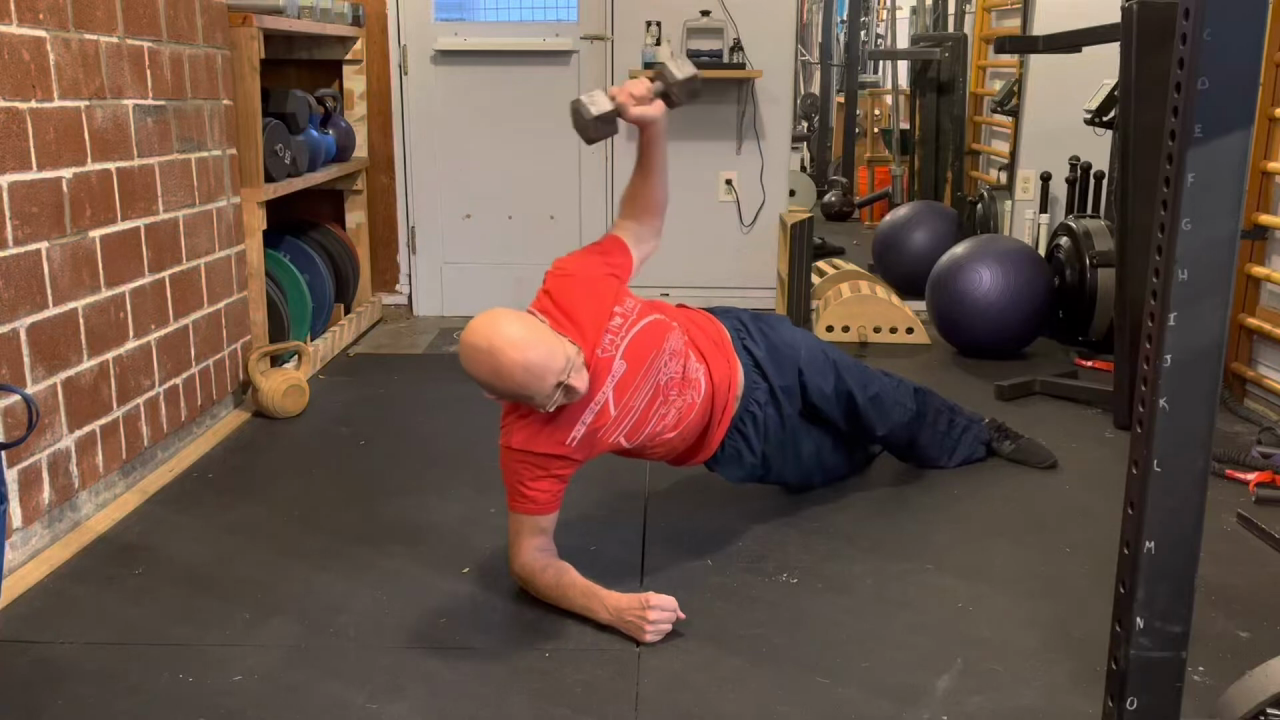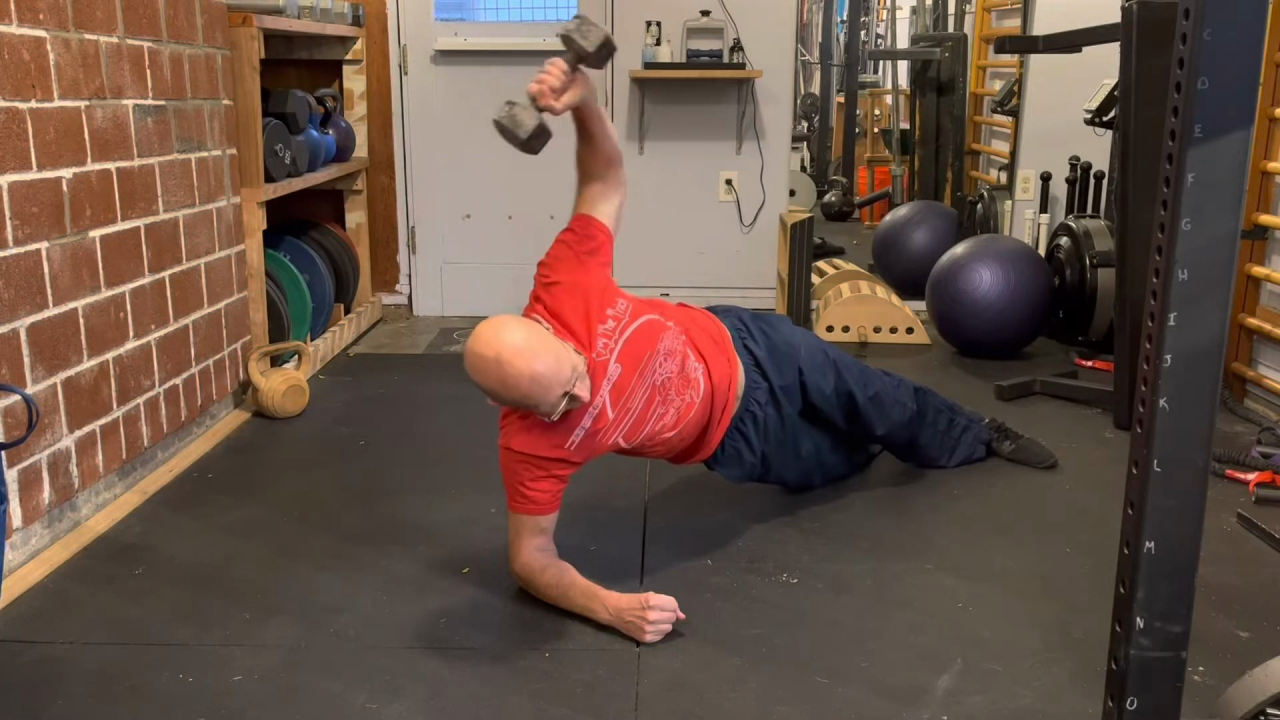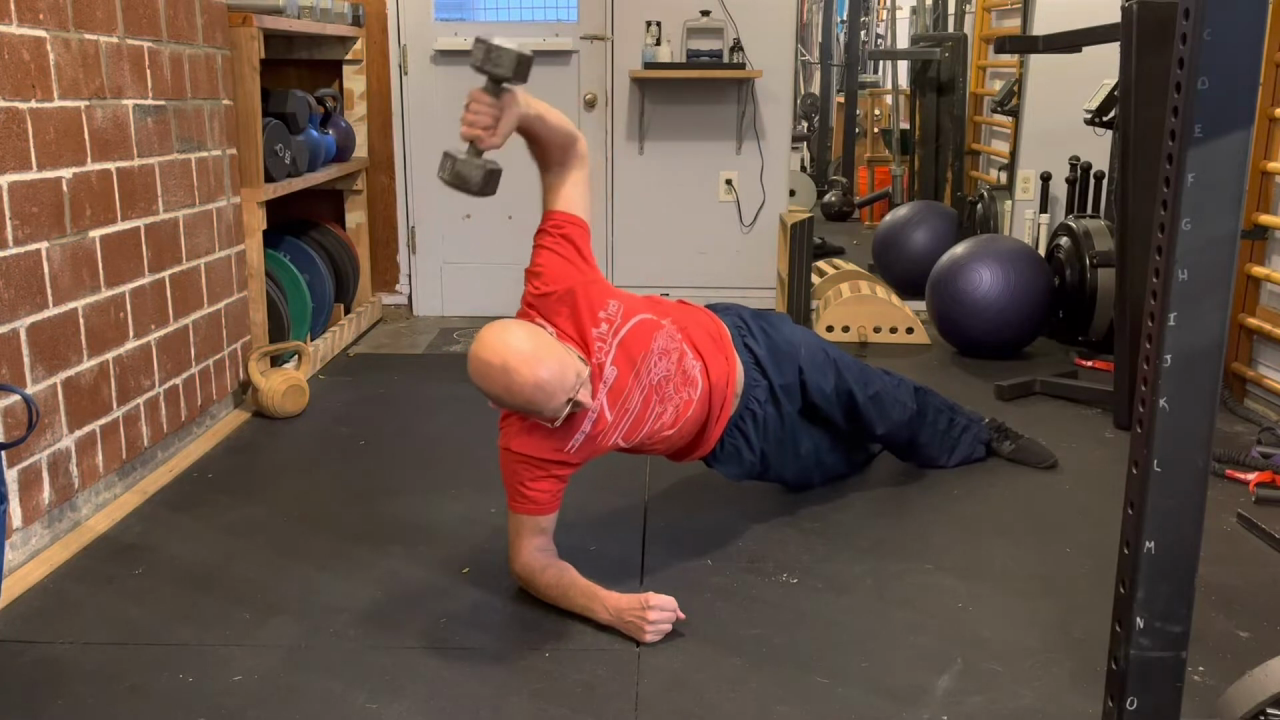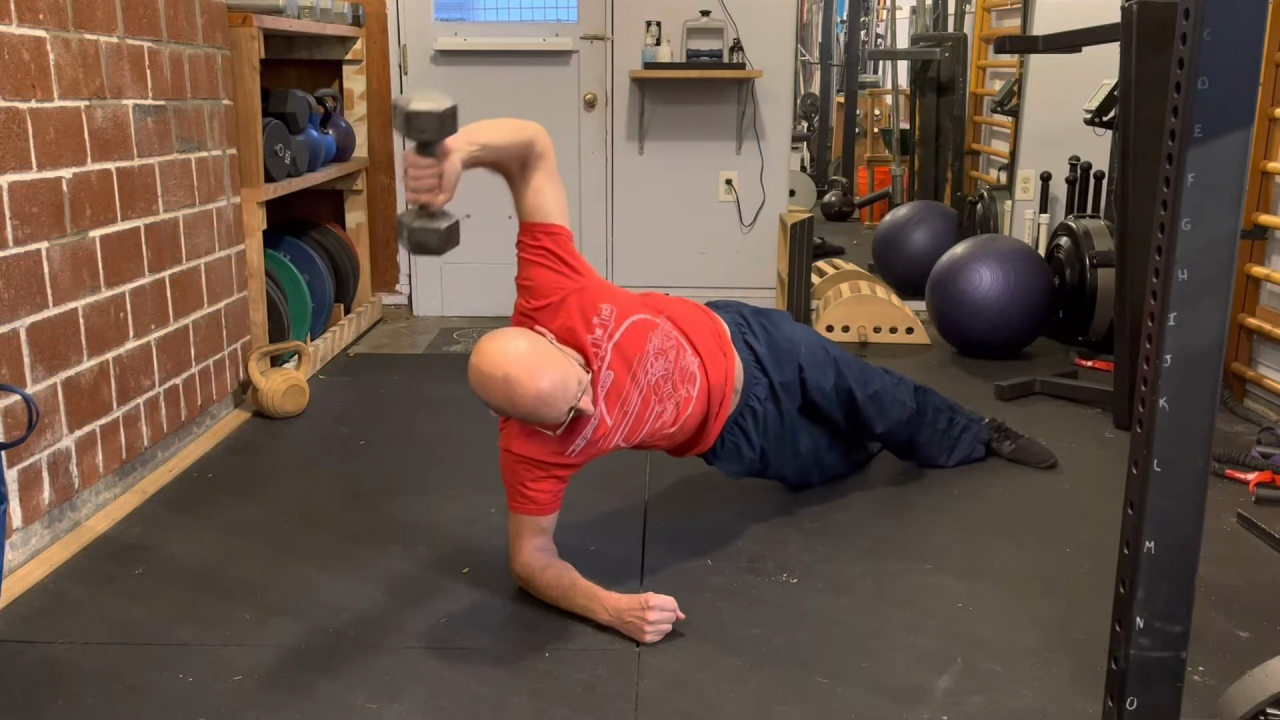
dt=0.3s
person 1, frame 1
left shoulder: (572, 284)
right shoulder: (532, 440)
left elbow: (641, 230)
right elbow: (531, 556)
left wrist: (653, 131)
right wrist: (612, 607)
left hip: (743, 348)
right hip: (739, 439)
left knee: (890, 407)
right knee: (839, 461)
left ankle: (980, 435)
right ankle: (925, 443)
person 1, frame 2
left shoulder: (563, 290)
right shoulder: (530, 442)
left elbow: (607, 178)
right elbow: (530, 556)
left wrist: (583, 101)
right wrist: (612, 607)
left hip: (745, 348)
right hip: (737, 438)
left knee: (889, 408)
right knee: (837, 462)
left ankle: (979, 435)
right ankle: (925, 442)
person 1, frame 3
left shoulder: (555, 294)
right shoulder: (530, 442)
left elbow: (570, 156)
right elbow: (531, 557)
left wrist: (521, 110)
right wrist: (612, 608)
left hip: (742, 347)
right hip: (735, 437)
left knee: (889, 407)
right knee: (837, 460)
left ankle: (981, 436)
right ankle: (874, 441)
person 1, frame 4
left shoulder: (551, 300)
right shoulder: (532, 447)
left elbow: (532, 145)
right elbow: (530, 557)
left wrist: (455, 149)
right wrist: (610, 608)
left hip: (743, 342)
right hip: (734, 435)
left knee: (887, 405)
right knee: (834, 462)
left ankle: (980, 437)
right ankle: (920, 444)
